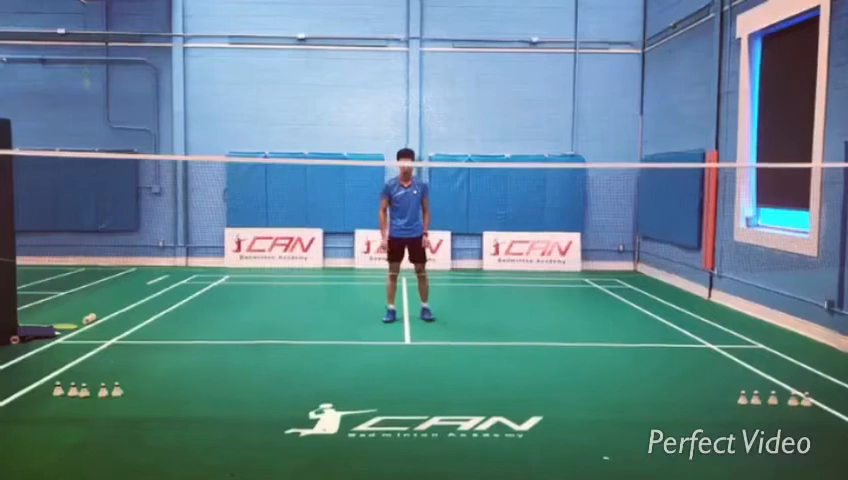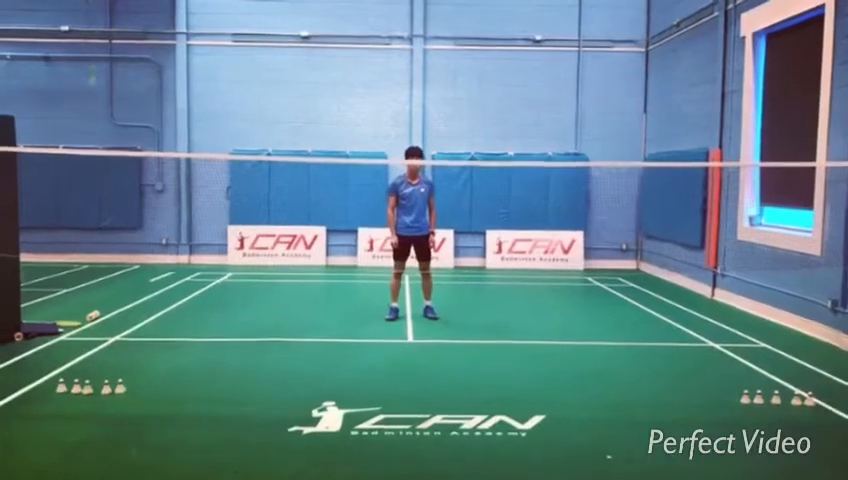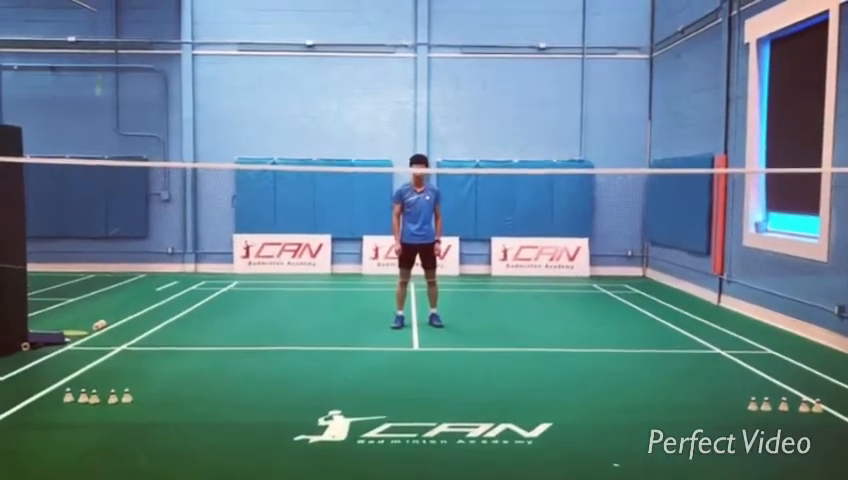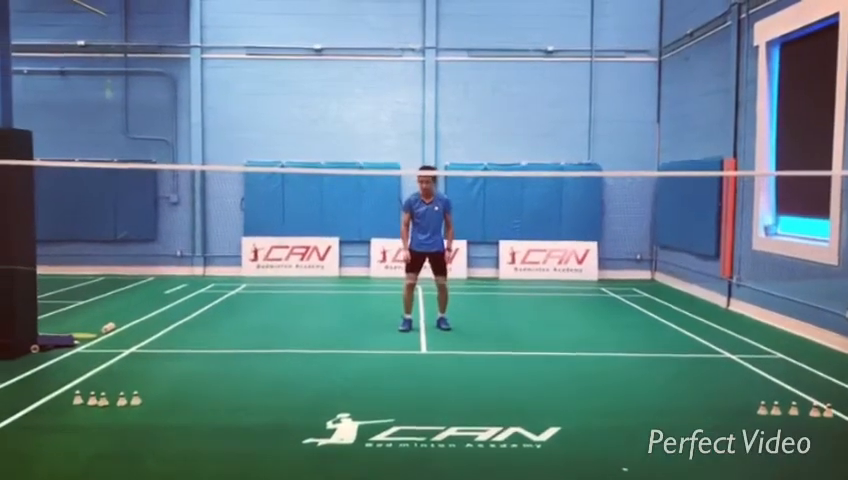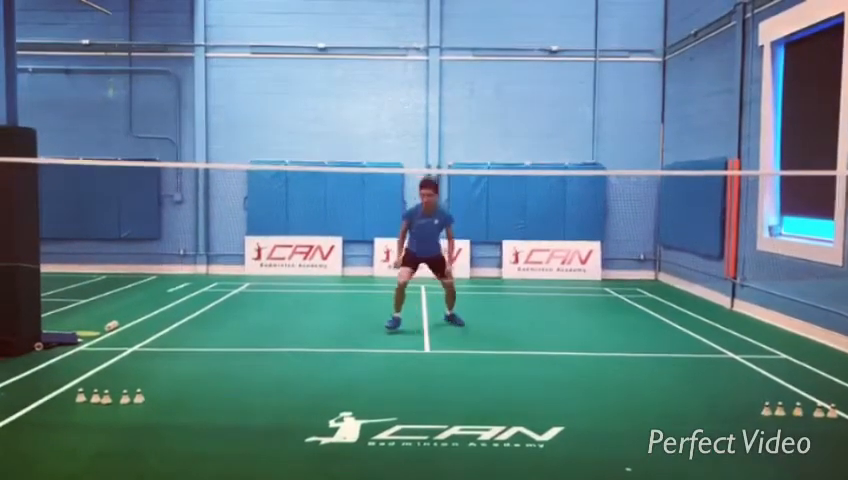
dt=0.7s
person 1, frame 1
left shoulder: (421, 186)
right shoulder: (390, 186)
left elbow: (425, 211)
right elbow: (382, 211)
left wrist: (425, 233)
right wrist: (383, 236)
left hip: (416, 235)
right hip: (395, 236)
left knee: (421, 273)
right knee: (393, 273)
left ankle: (425, 307)
right ankle: (391, 309)
person 1, frame 2
left shoulder: (428, 184)
right shoulder: (397, 183)
left elbow: (432, 209)
right elbow: (391, 210)
left wrist: (432, 232)
right wrist: (393, 234)
left hip: (422, 234)
right hip: (402, 234)
left knee: (426, 271)
right knee: (397, 271)
left ankle: (428, 306)
right ankle: (394, 307)
person 1, frame 3
left shoulder: (434, 191)
right shoulder: (402, 191)
left elbow: (438, 217)
right elbow: (396, 217)
left wrist: (438, 240)
right wrist: (397, 241)
left hip: (428, 242)
right hip: (407, 242)
left knee: (431, 279)
right knee: (403, 279)
left ankle: (433, 314)
right ankle: (399, 315)
person 1, frame 4
left shoulder: (444, 201)
right shoulder: (411, 201)
left elbow: (449, 226)
right elbow: (405, 226)
left wrist: (449, 249)
right wrist: (405, 249)
left hip: (437, 249)
right hip: (416, 248)
left knee: (442, 285)
right knee: (409, 284)
left ankle: (442, 317)
right ankle: (407, 318)
person 1, frame 5
left shoulder: (445, 215)
right shoulder: (411, 212)
left elbow: (450, 238)
right elbow: (403, 233)
left wrist: (449, 262)
right wrist: (399, 256)
left hip: (434, 254)
right hip: (413, 252)
left knee: (450, 285)
right knee: (402, 282)
left ankle: (450, 314)
right ankle: (396, 317)
